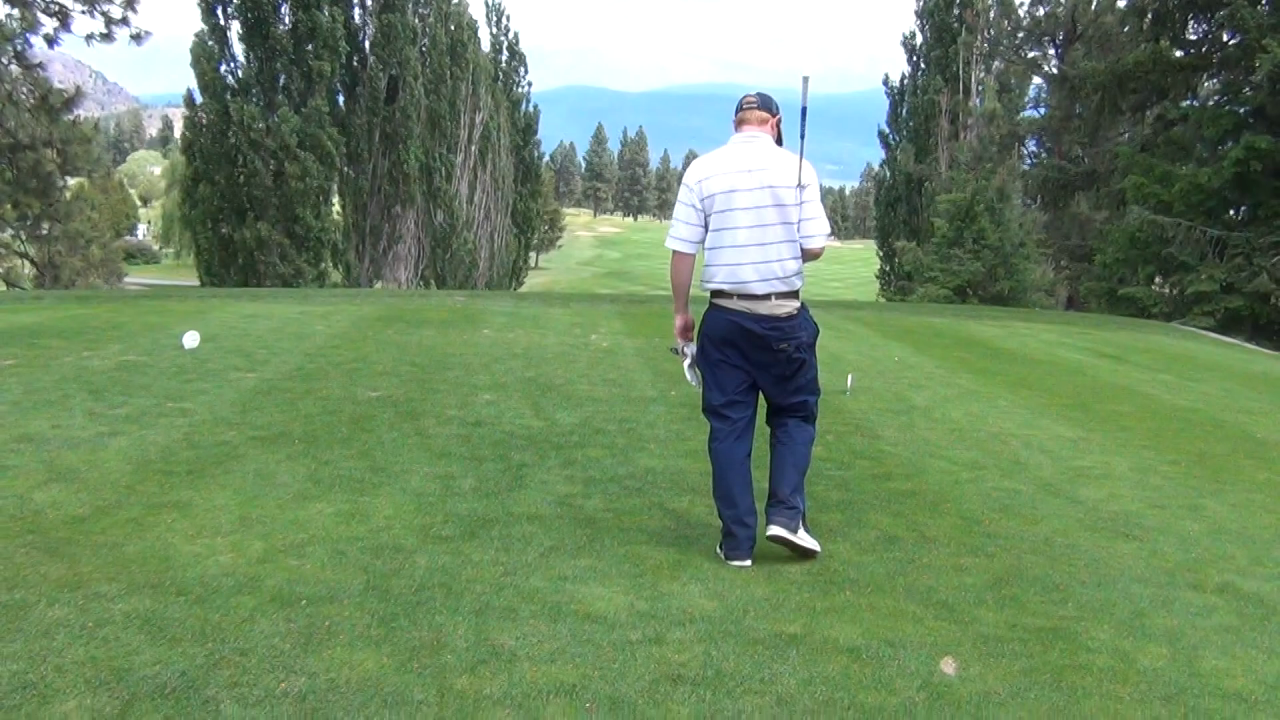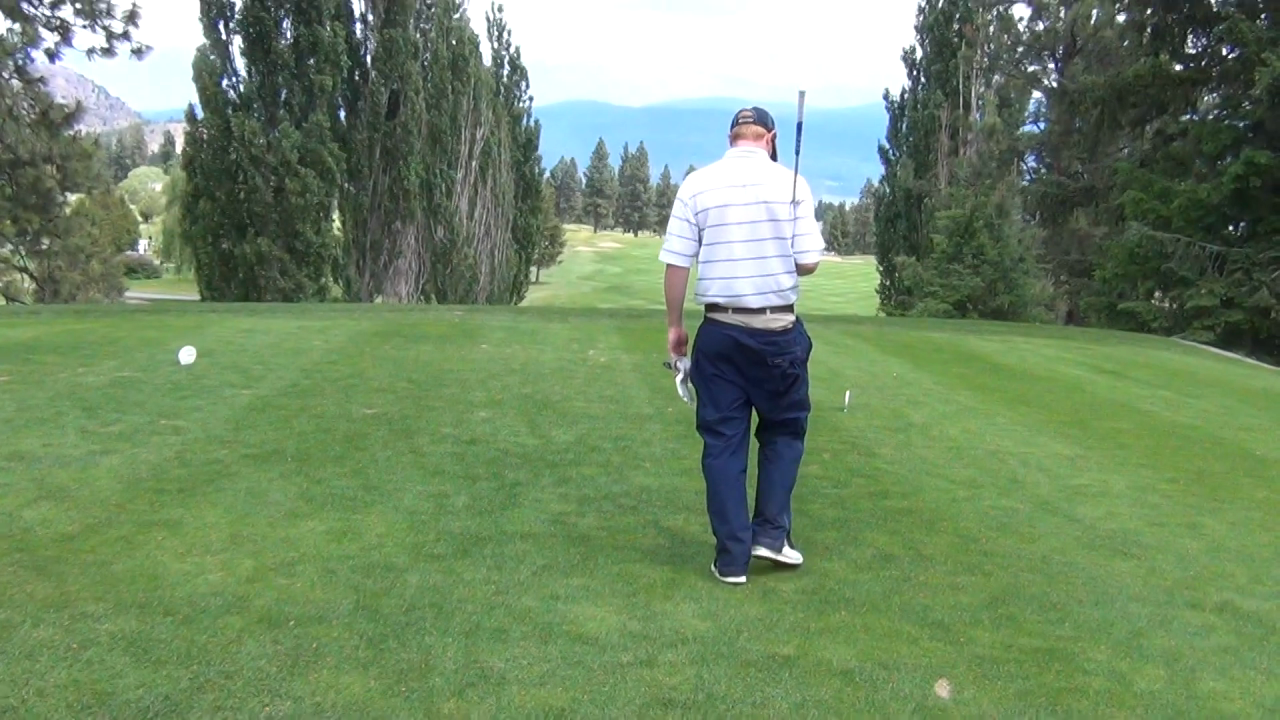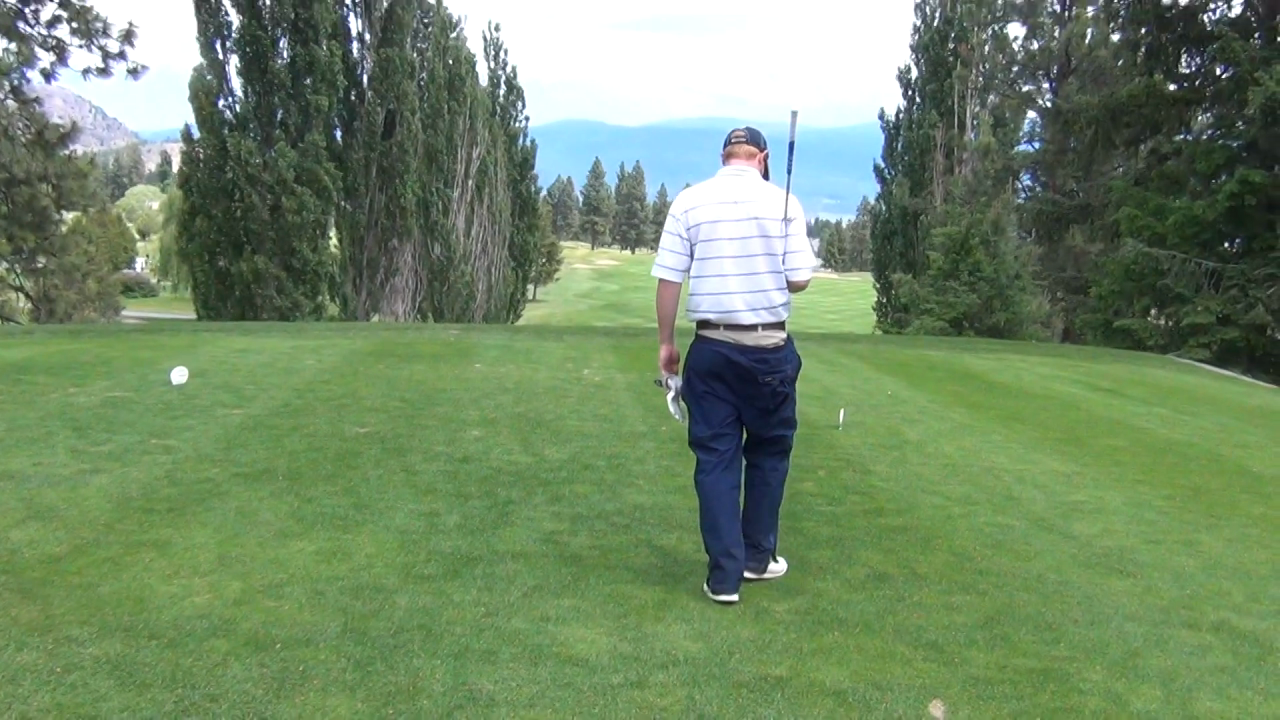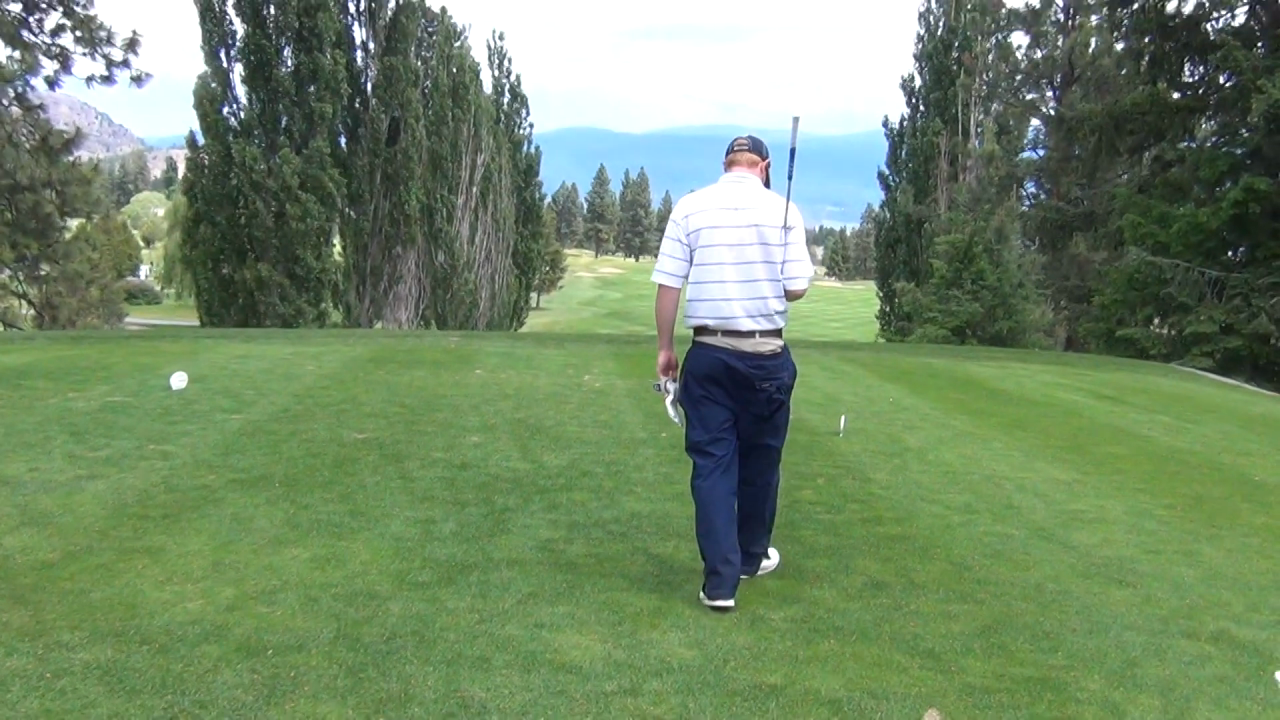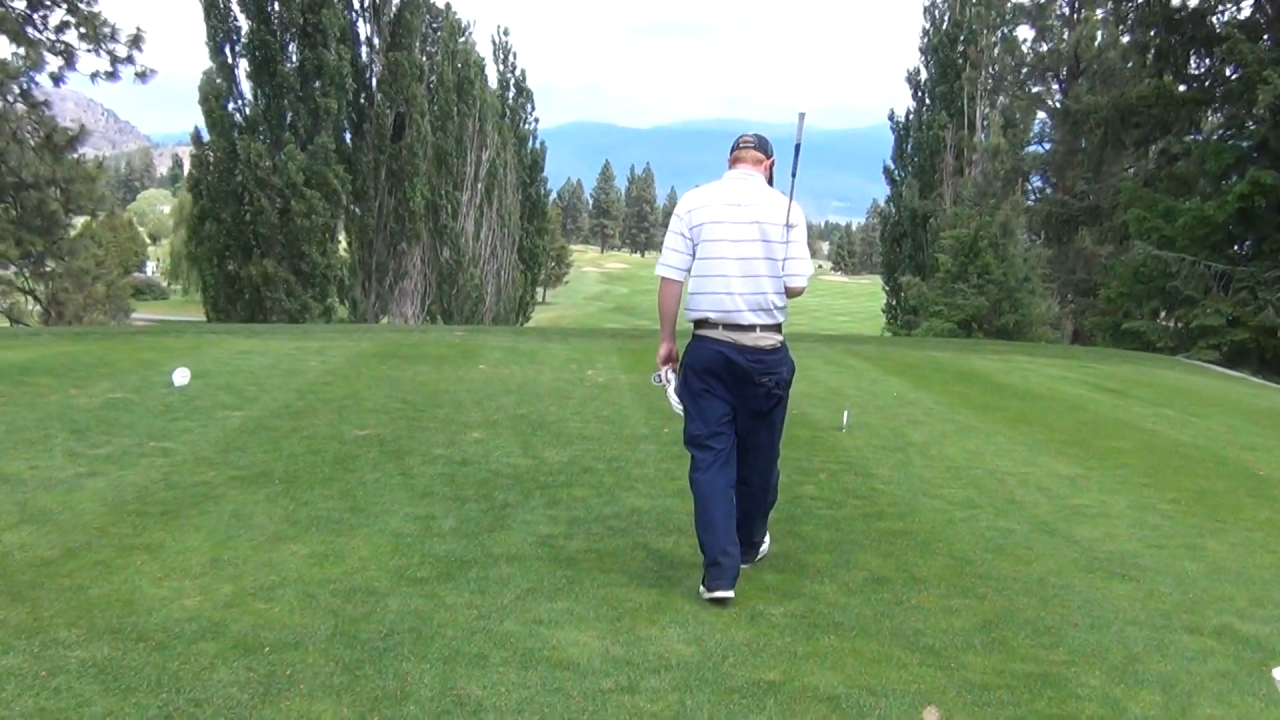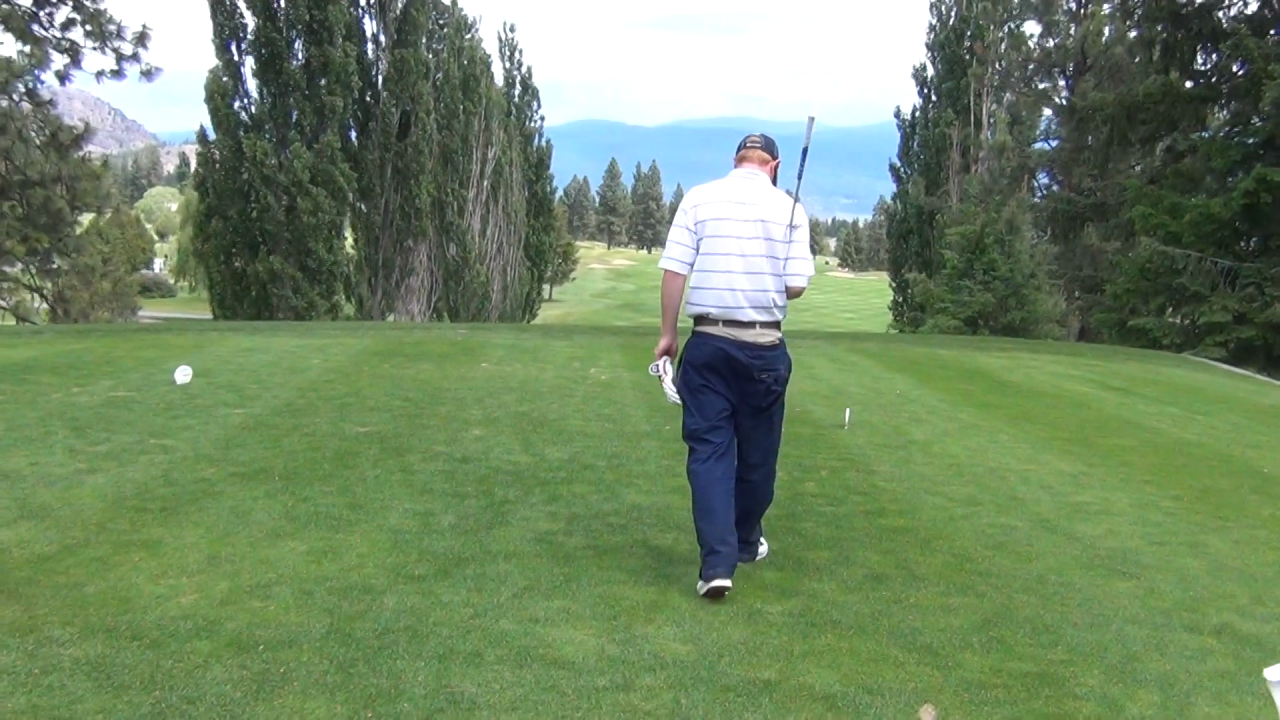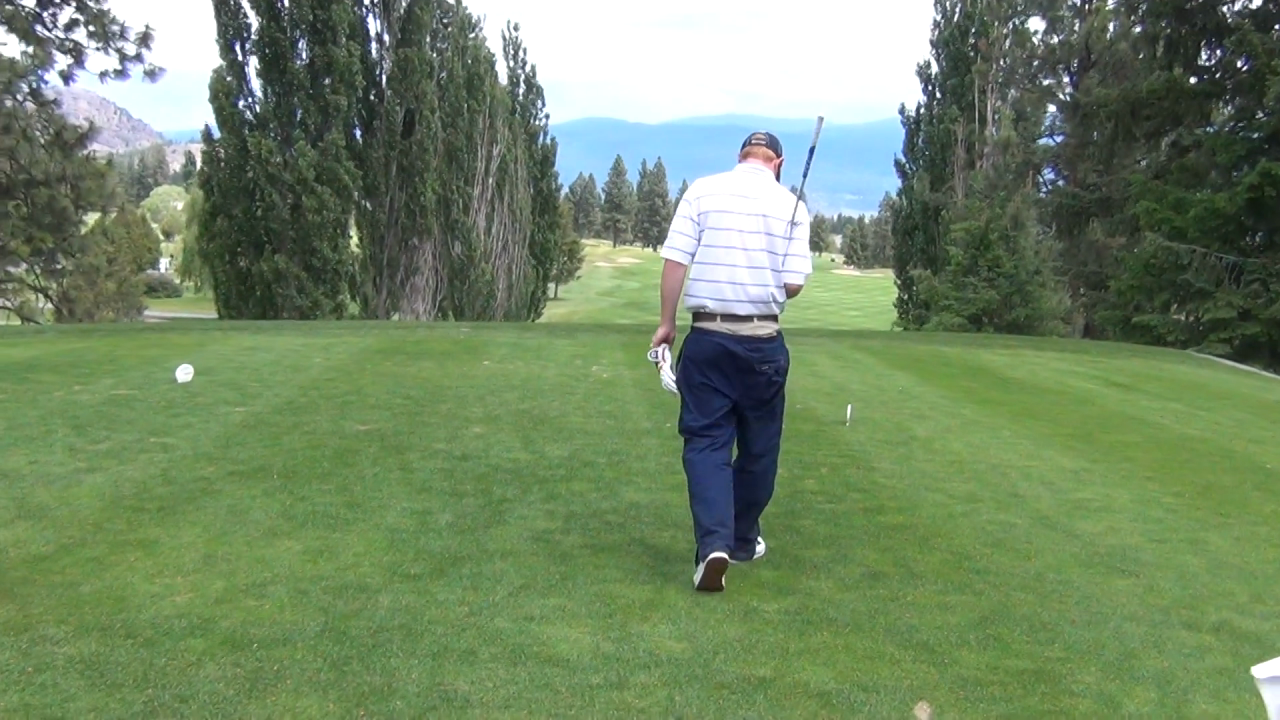
dt=0.1s
person 1, frame 1
left shoulder: (701, 169)
right shoulder: (796, 167)
left elbow: (682, 249)
right elbow: (814, 247)
left wrist: (681, 311)
left hip: (726, 316)
right hip: (783, 315)
left knee: (729, 426)
right knee: (795, 413)
left ankle: (737, 540)
right ankle: (785, 514)
person 1, frame 2
left shoulder: (696, 184)
right shoulder: (791, 182)
left elbow: (677, 263)
right elbow: (808, 262)
left wrist: (674, 325)
left hip: (720, 331)
right hip: (778, 330)
left knee: (723, 442)
right knee: (784, 429)
left ankle: (732, 556)
right ankle: (771, 533)
person 1, frame 3
left shoulder: (688, 201)
right shoulder: (783, 201)
left elbow: (668, 279)
right elbow: (799, 279)
left wrist: (666, 342)
left hip: (711, 348)
right hip: (769, 348)
left knee: (715, 459)
right knee: (769, 451)
left ankle: (724, 575)
right ankle: (758, 555)
person 1, frame 4
left shoulder: (689, 207)
right shoulder: (783, 209)
left elbow: (668, 284)
right elbow: (796, 288)
left wrist: (665, 348)
left hip: (708, 354)
right hip: (766, 355)
left knee: (712, 464)
right knee: (760, 458)
left ankle: (720, 581)
right ankle: (752, 555)
person 1, frame 5
left shoulder: (693, 202)
right shoulder: (786, 208)
left elbow: (670, 277)
right elbow: (796, 286)
left wrist: (666, 340)
left hip: (708, 348)
right hip: (765, 349)
left knee: (711, 458)
right knee: (759, 454)
left ankle: (719, 573)
right ankle: (748, 544)
person 1, frame 6
left shoulder: (698, 198)
right shoulder: (789, 208)
left elbow: (674, 270)
right elbow: (796, 286)
left wrist: (667, 333)
left hip: (707, 344)
right hip: (763, 347)
left knee: (709, 452)
right knee: (758, 452)
left ankle: (717, 563)
right ankle: (745, 542)
person 1, frame 7
left shoulder: (701, 190)
right shoulder: (790, 205)
left elbow: (675, 261)
right elbow: (794, 284)
left wrist: (666, 322)
left hip: (707, 337)
right hip: (763, 341)
left knee: (704, 441)
right knee: (759, 446)
left ankle: (714, 542)
right ankle: (743, 540)
